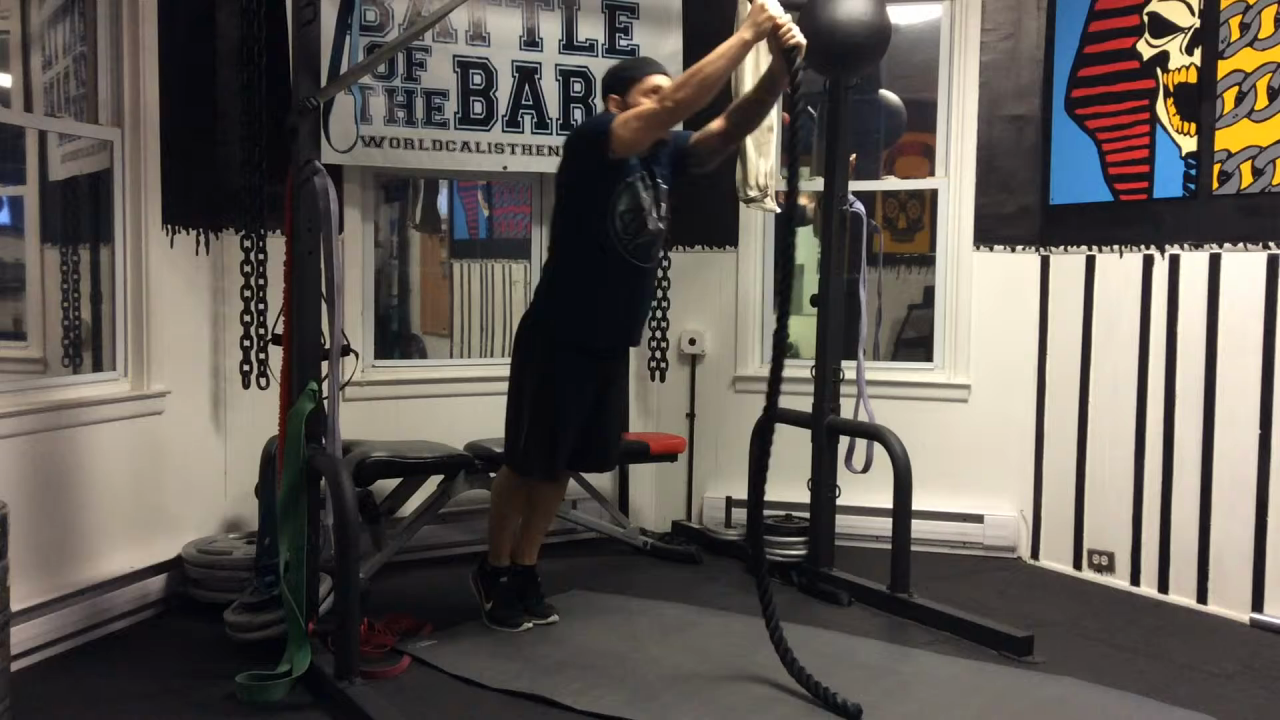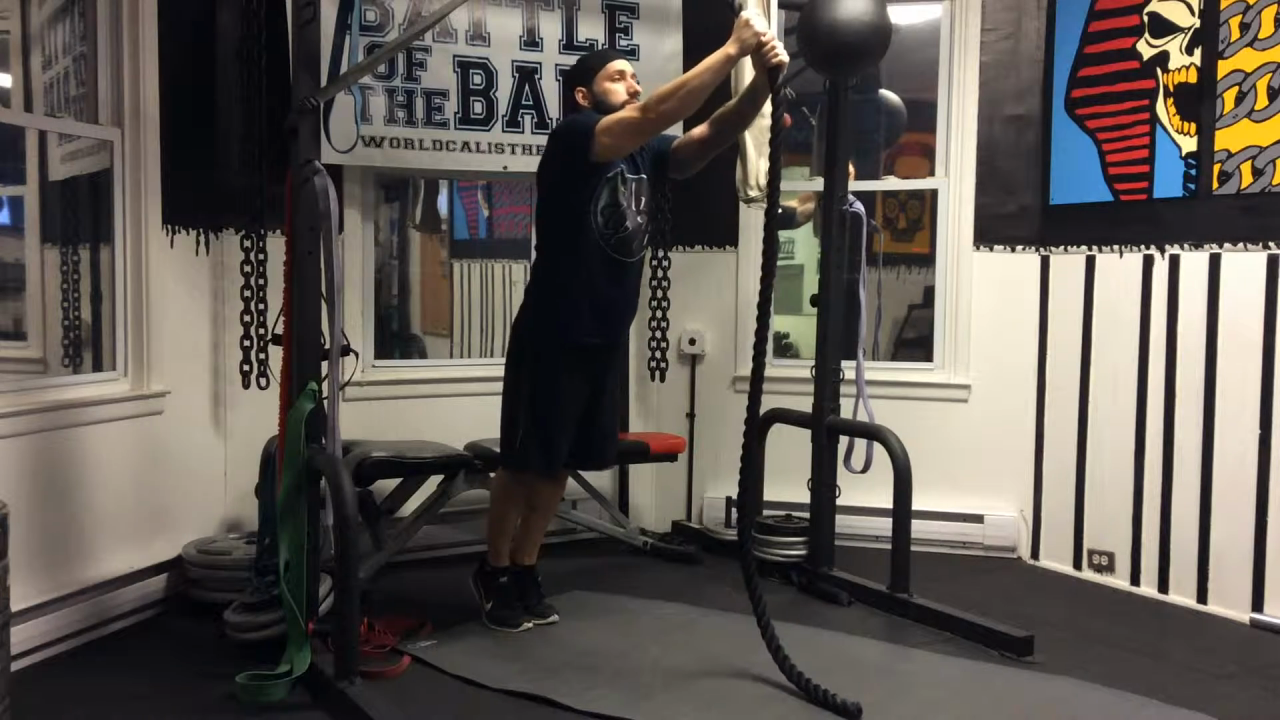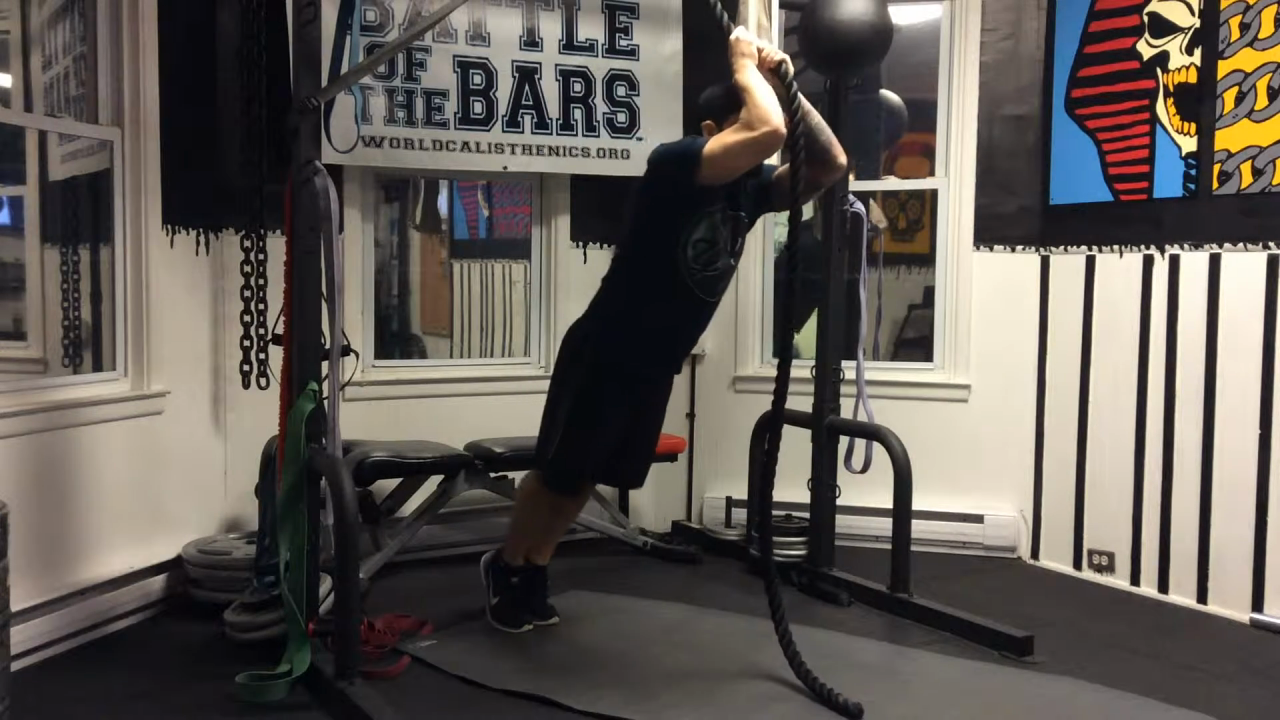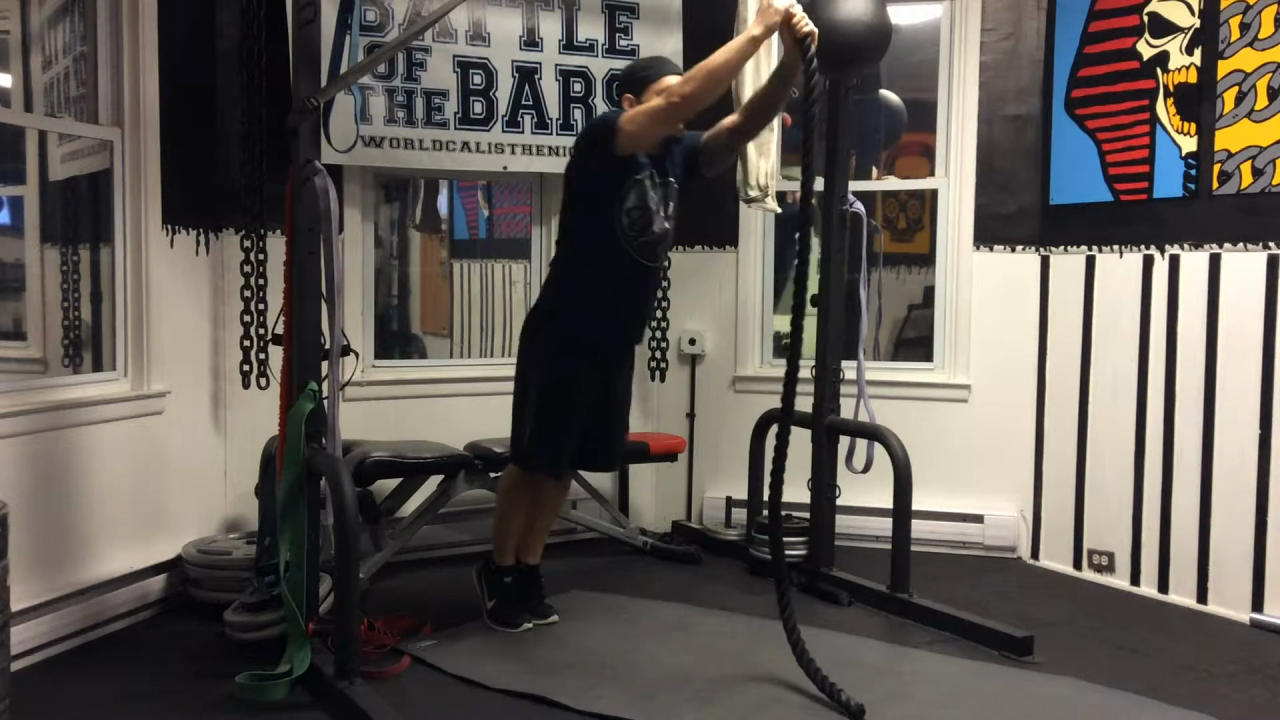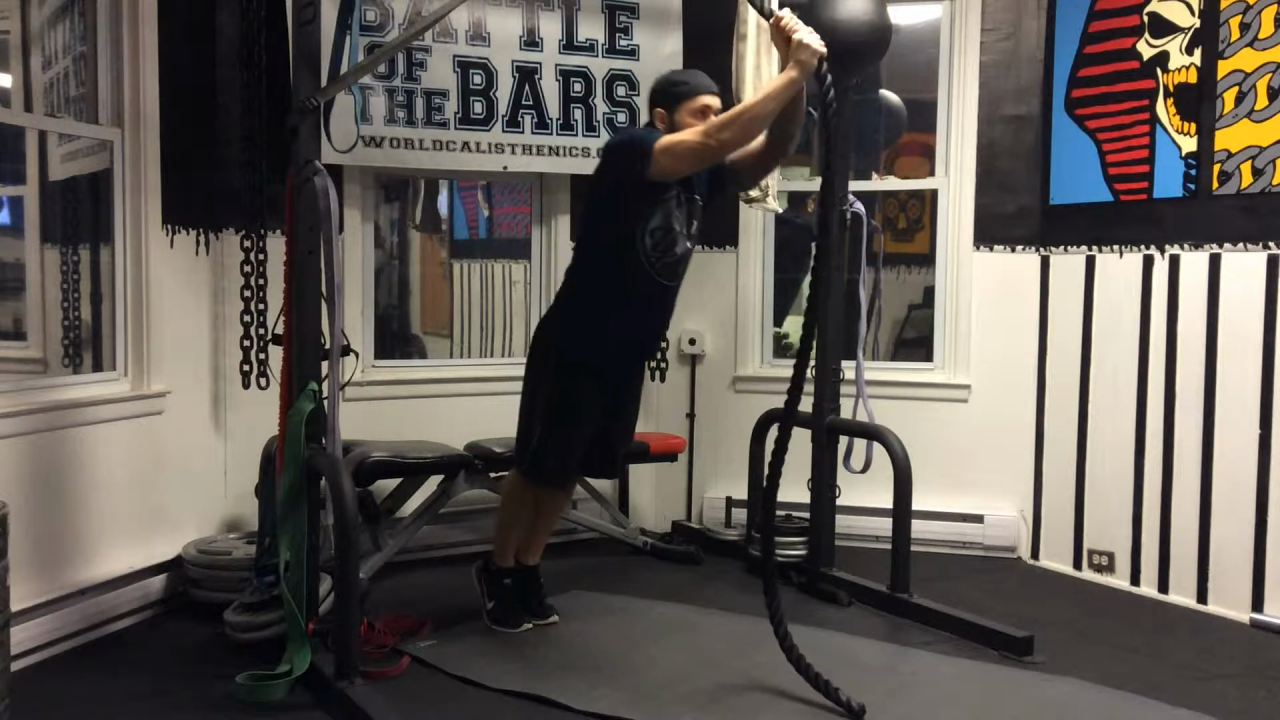
dt=1s
person 1, frame 1
left shoulder: (665, 153)
right shoulder: (590, 143)
left elbow: (731, 126)
right elbow: (674, 106)
left wrist: (781, 65)
left hip: (611, 345)
right hip: (558, 341)
left knee: (561, 465)
right knee: (528, 463)
left ankle: (524, 573)
right ankle: (494, 574)
person 1, frame 2
left shoulder: (647, 153)
right shoulder: (572, 139)
left elbow: (714, 134)
right elbow: (658, 114)
left wrist: (762, 79)
right wrist: (731, 48)
left hip: (606, 339)
right hip: (552, 336)
left knee: (558, 464)
right knee: (526, 461)
left ankle: (524, 571)
right ankle: (494, 573)
person 1, frame 3
left shoulder: (752, 188)
right shoulder: (674, 164)
left elbow: (830, 163)
right elbow: (769, 132)
left wrist: (781, 83)
right wrist: (744, 66)
left hip: (657, 366)
right hip: (603, 355)
left knee: (586, 478)
right knee: (558, 473)
left ankle: (533, 572)
right ankle: (507, 569)
person 1, frame 4
left shoulder: (677, 154)
right shoulder: (602, 140)
left elbow: (744, 124)
right elbow: (684, 98)
left wrist: (791, 60)
left hip: (617, 342)
right hip: (564, 336)
left knee: (566, 464)
right knee: (535, 460)
left ankle: (528, 572)
right ankle: (498, 573)
person 1, frame 5
left shoulder: (705, 175)
right shoulder: (630, 151)
left elbow: (775, 147)
right elbow: (720, 139)
left wrist: (795, 73)
right wrist: (793, 70)
left hip: (628, 353)
right hip: (574, 347)
left knee: (569, 471)
right knee: (540, 467)
left ankle: (526, 573)
right ankle: (497, 572)
